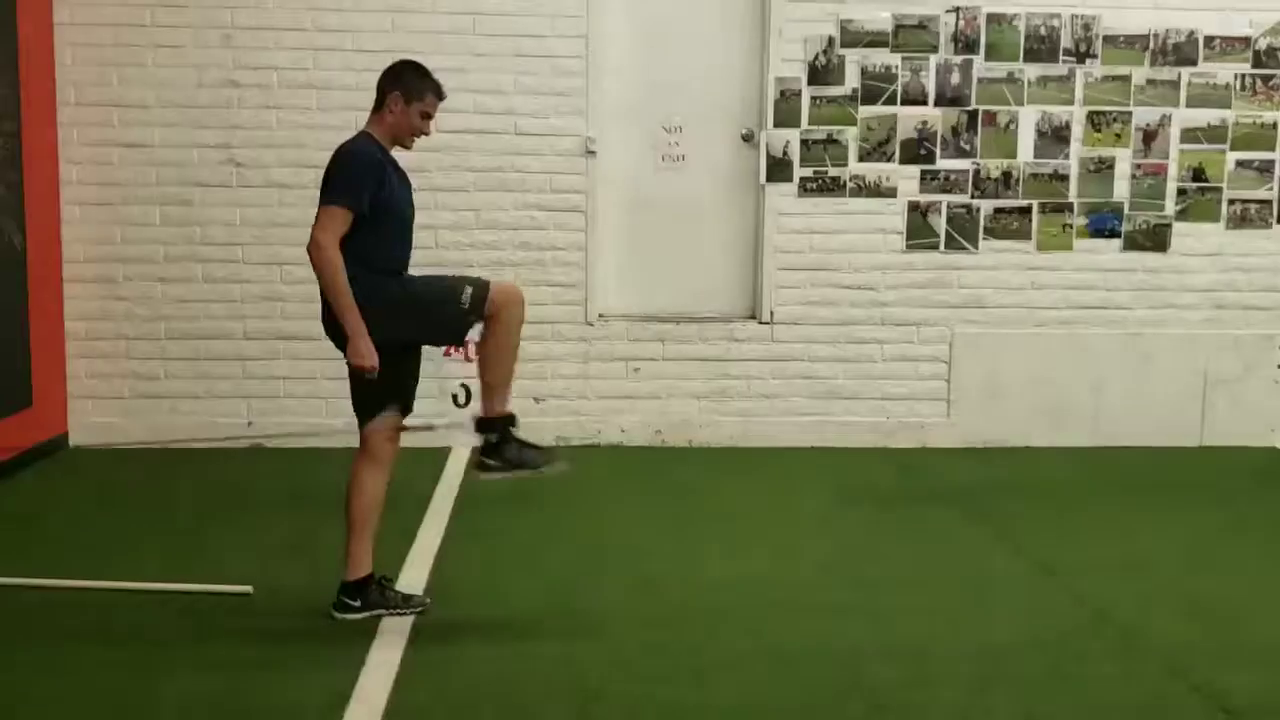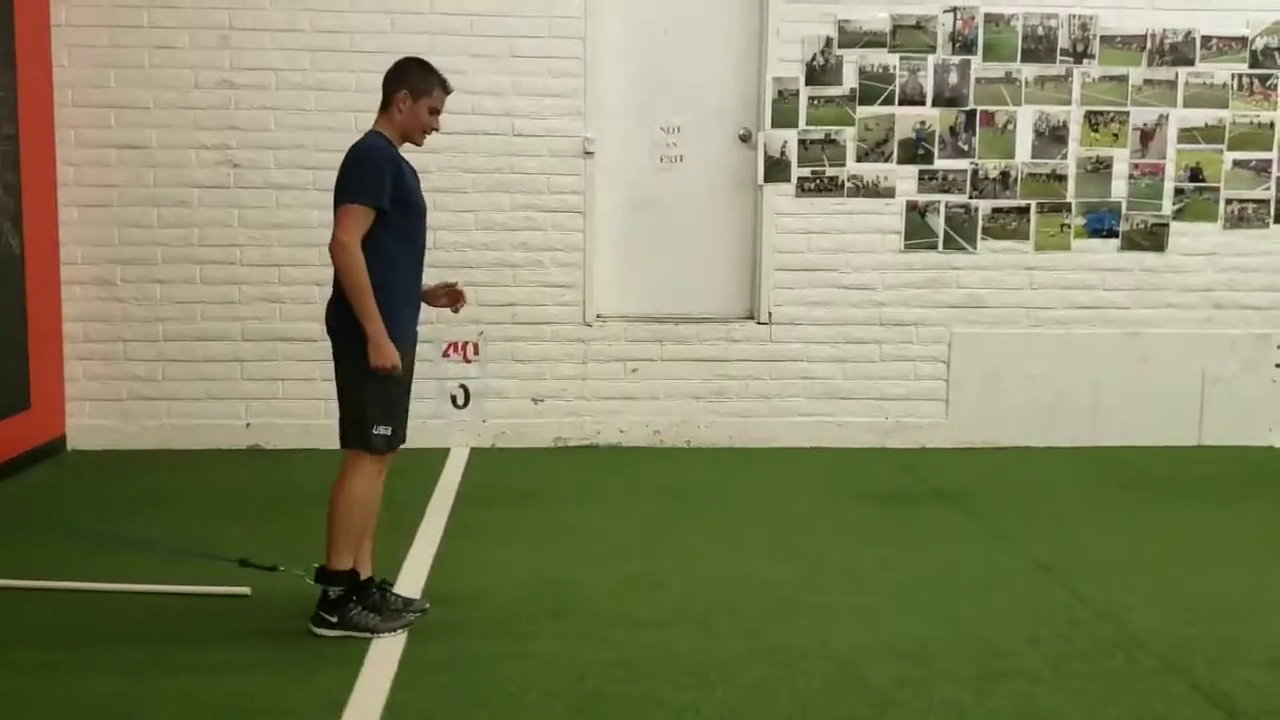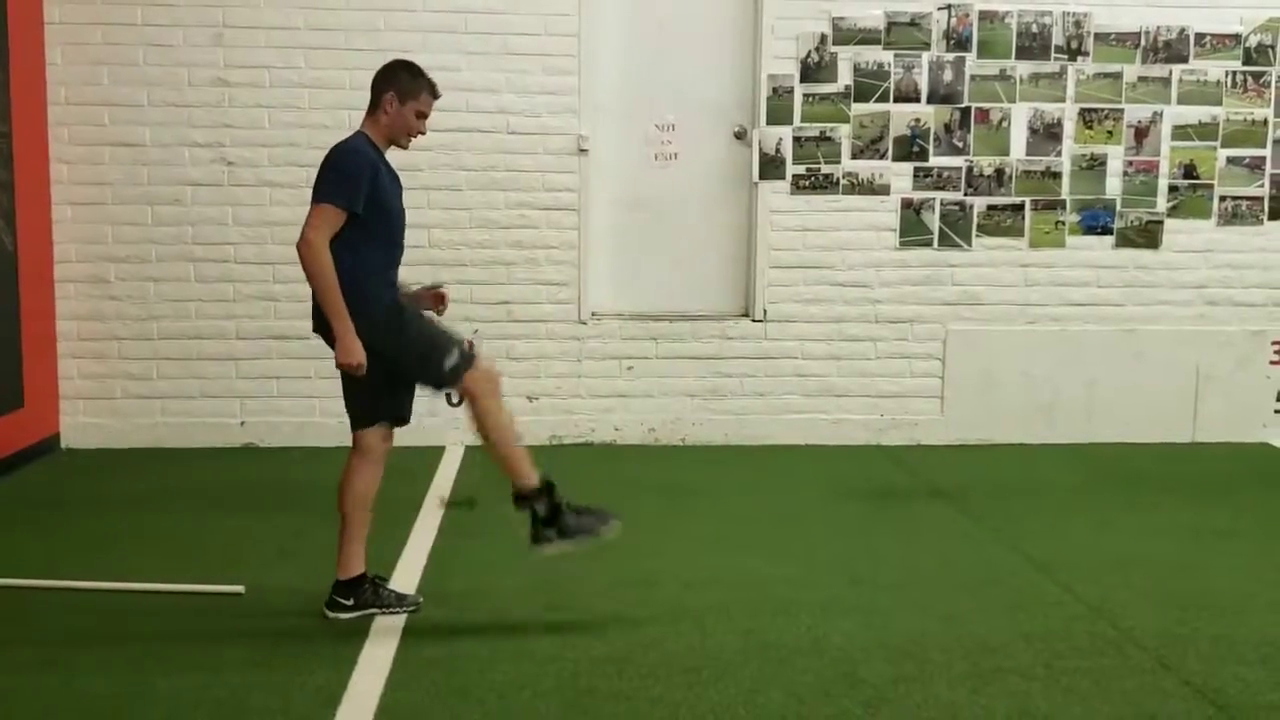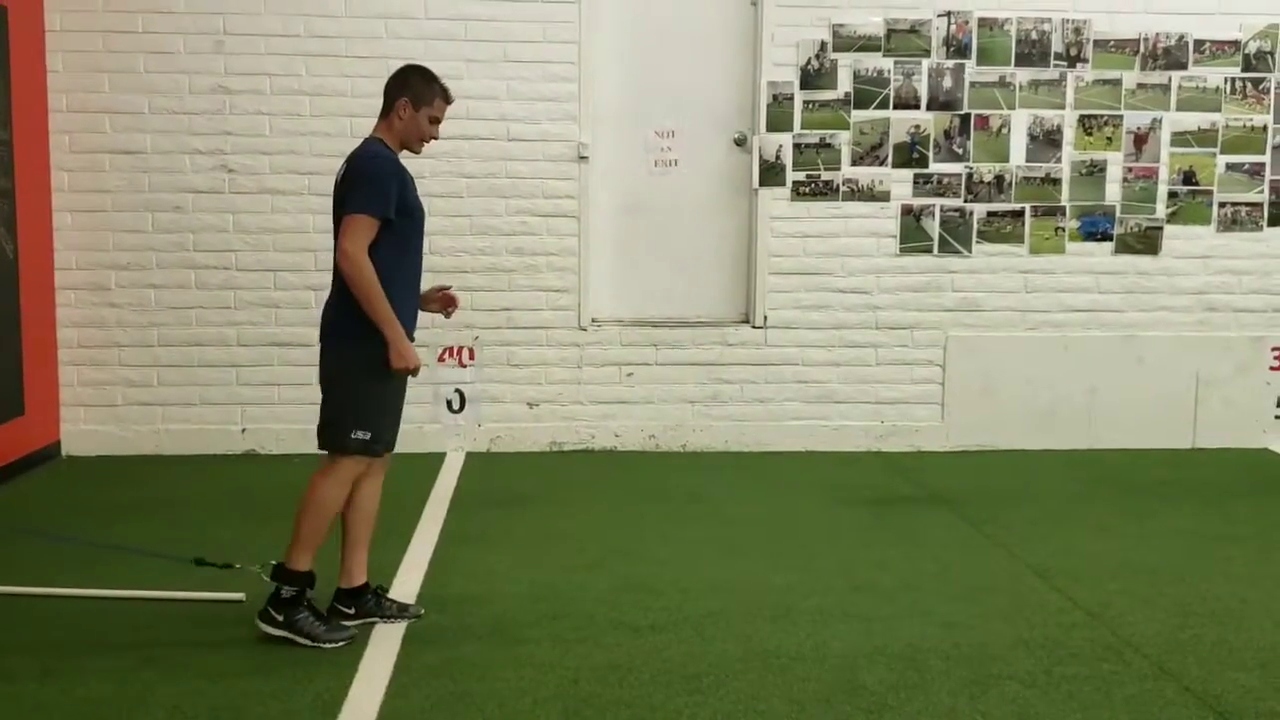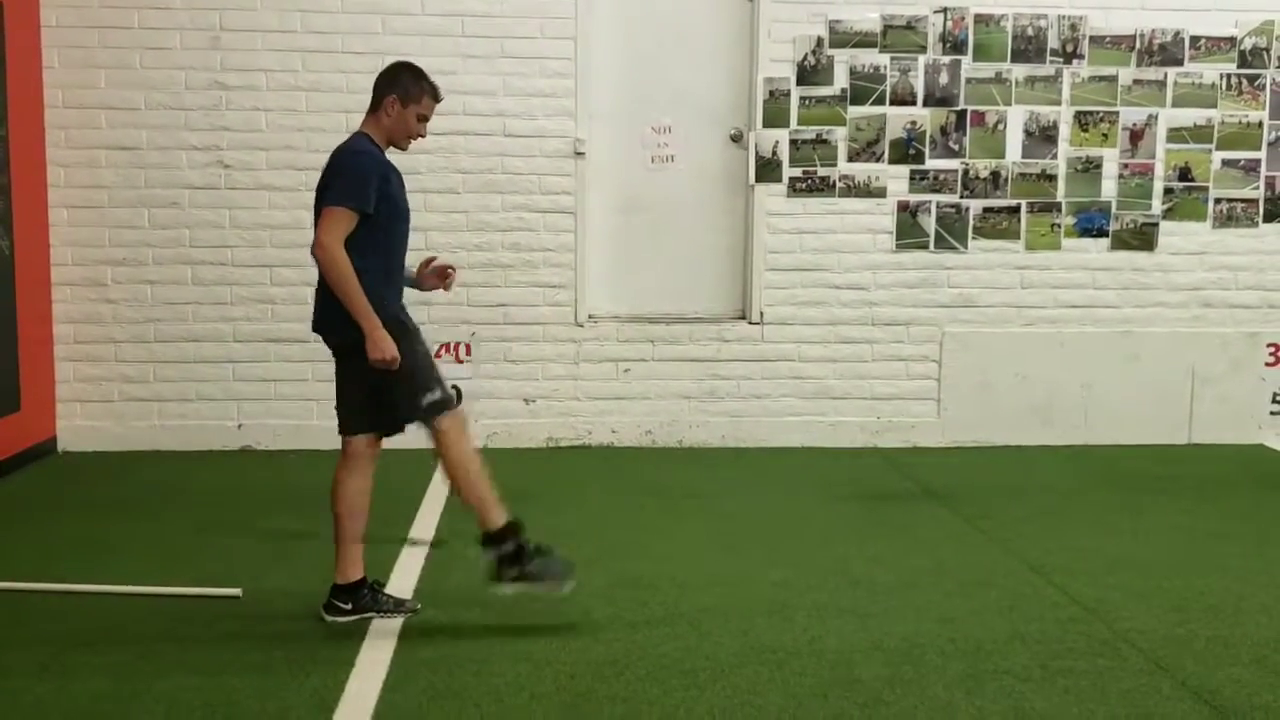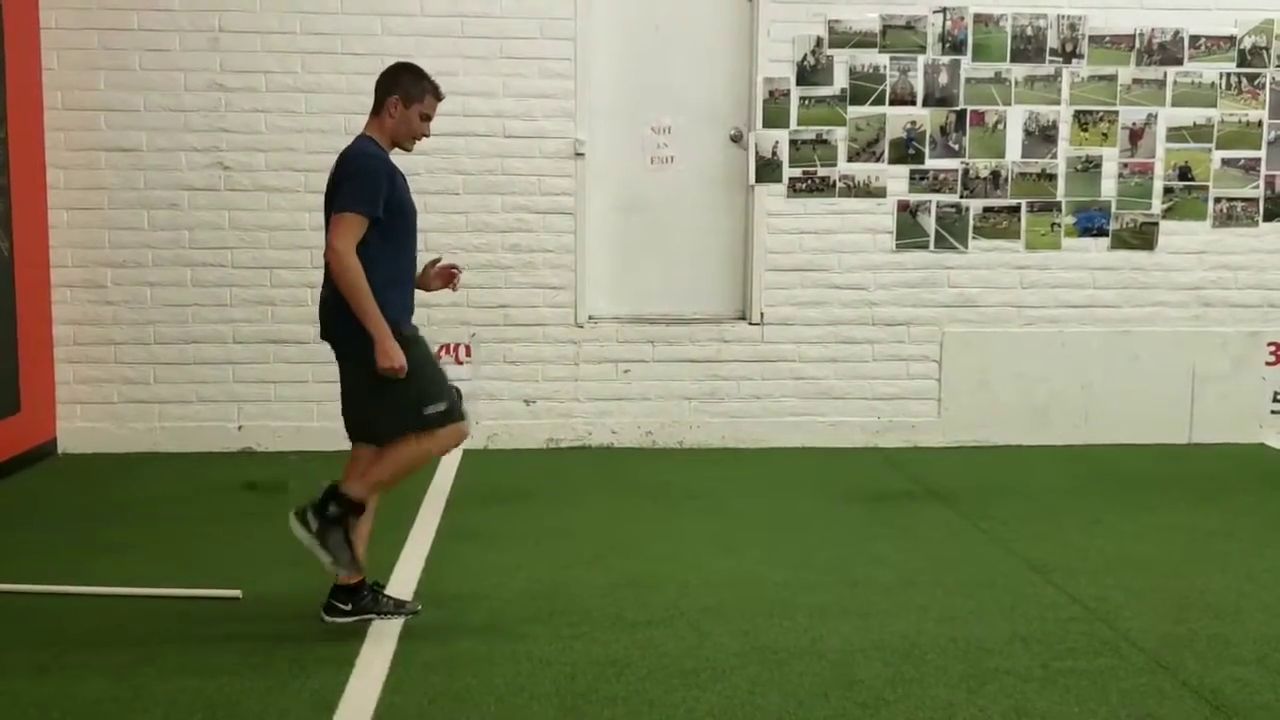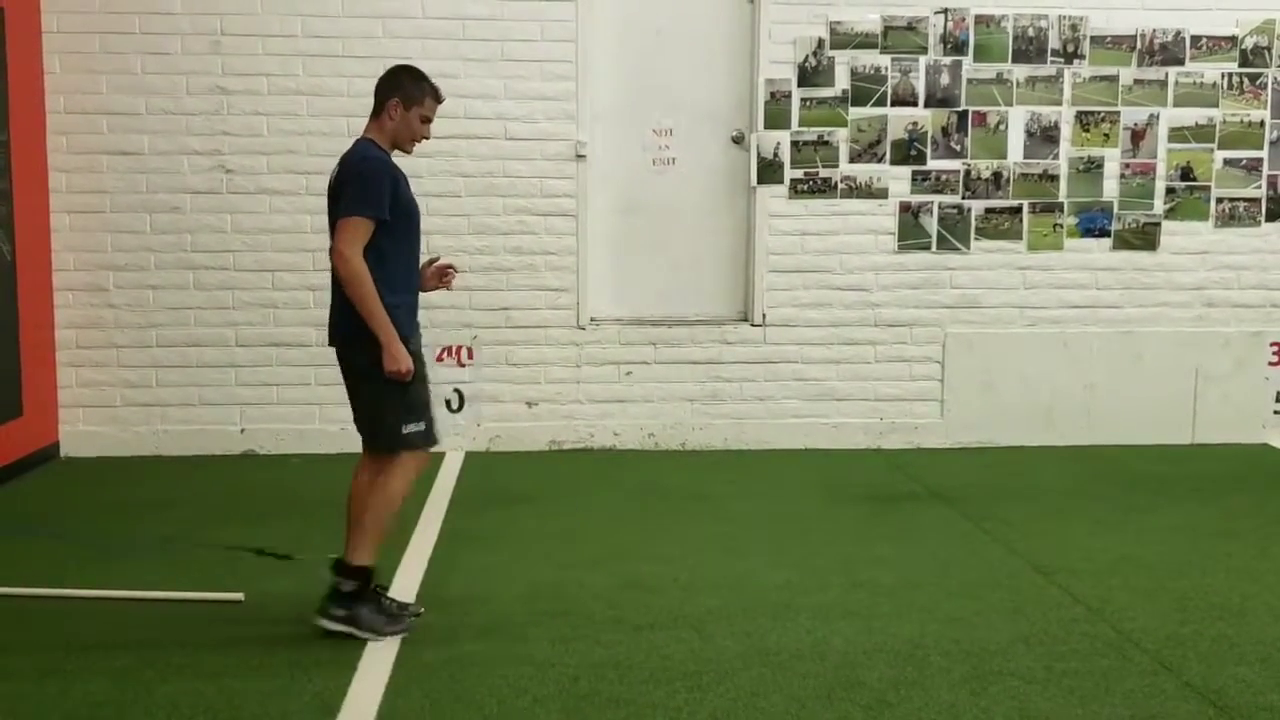
dt=0.7s
person 1, frame 1
left shoulder: (382, 163)
right shoulder: (358, 159)
right elbow: (323, 245)
right wrist: (356, 335)
left hip: (385, 311)
right hip: (370, 312)
left knee: (380, 443)
right knee: (506, 301)
left ankle: (359, 586)
right ankle: (496, 436)
person 1, frame 2
left shoulder: (388, 161)
right shoulder: (372, 156)
right elbow: (346, 245)
left wrist: (424, 294)
right wrist: (377, 334)
left hip: (387, 326)
right hip: (373, 331)
left knee: (372, 454)
right knee: (369, 456)
left ankle: (359, 586)
right ankle: (337, 599)
person 1, frame 3
left shoulder: (373, 164)
right shoulder: (351, 159)
right elbow: (313, 243)
left wrist: (409, 296)
right wrist: (344, 334)
left hip: (374, 314)
right hip: (367, 318)
left knee: (373, 443)
right knee: (481, 380)
left ankle: (351, 584)
right ankle: (544, 510)
person 1, frame 4
left shoulder: (377, 165)
right shoulder: (377, 166)
right elbow: (351, 255)
left wrist: (417, 299)
right wrist: (397, 336)
left hip: (369, 336)
right hip: (366, 339)
left knee: (365, 460)
right knee: (348, 462)
left ankle: (354, 593)
right ankle: (288, 598)
person 1, frame 5
left shoulder: (372, 162)
right shoulder: (358, 160)
right elbow: (327, 245)
left wrist: (413, 277)
right wrist: (375, 330)
left hip: (362, 322)
right hip: (366, 322)
left knee: (360, 448)
right knee: (448, 424)
left ankle: (349, 588)
right ankle: (509, 549)
person 1, frame 6
left shoulder: (372, 164)
right shoulder: (366, 164)
right elbow: (339, 253)
left wrist: (418, 279)
right wrist: (384, 338)
left hip: (364, 326)
right hip: (366, 330)
left knee: (374, 449)
right knee: (446, 428)
left ankle: (354, 590)
right ankle: (331, 510)
person 1, frame 7
left shoulder: (373, 168)
right shoulder: (371, 169)
right elbow: (347, 256)
left wrist: (414, 279)
right wrist: (389, 341)
left hip: (375, 333)
right hip: (371, 340)
left knee: (385, 457)
right knee: (406, 456)
left ankle: (356, 588)
right ankle: (351, 591)
